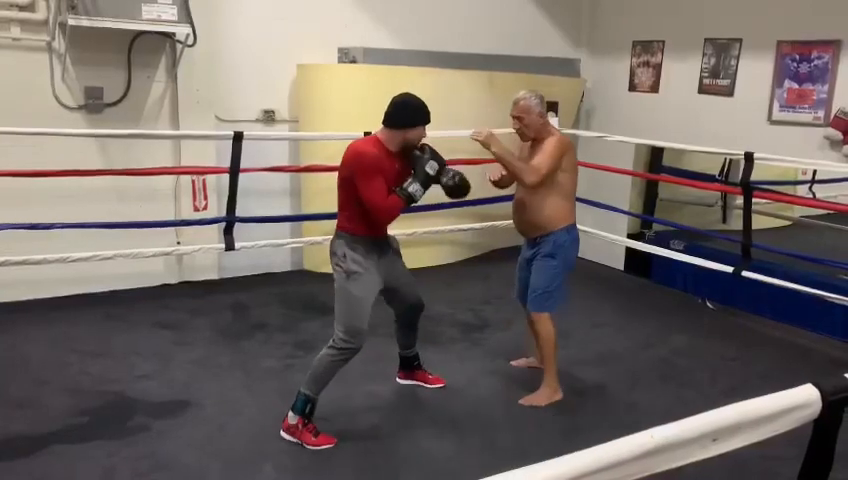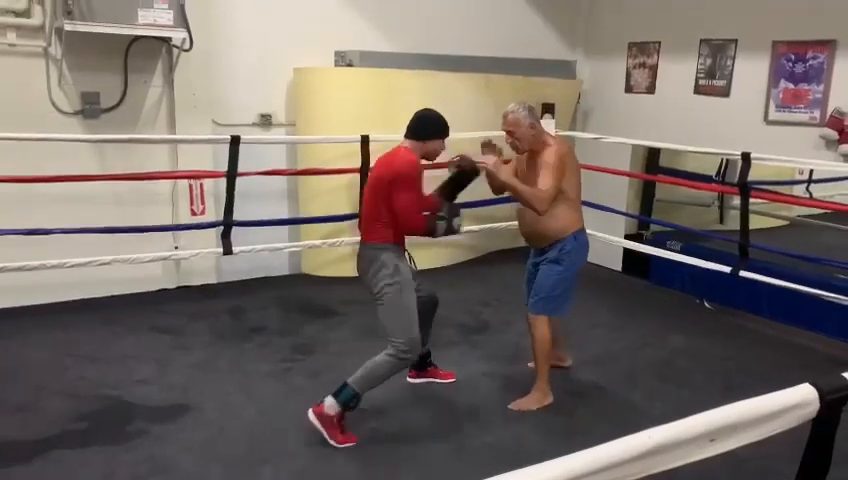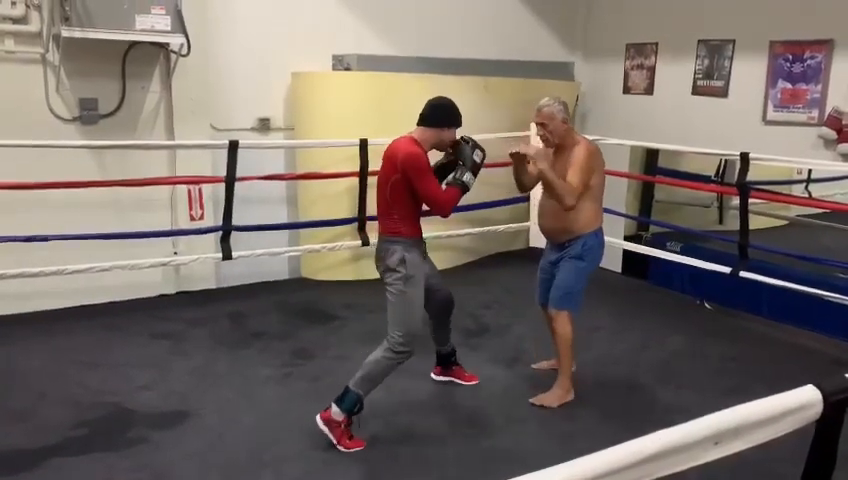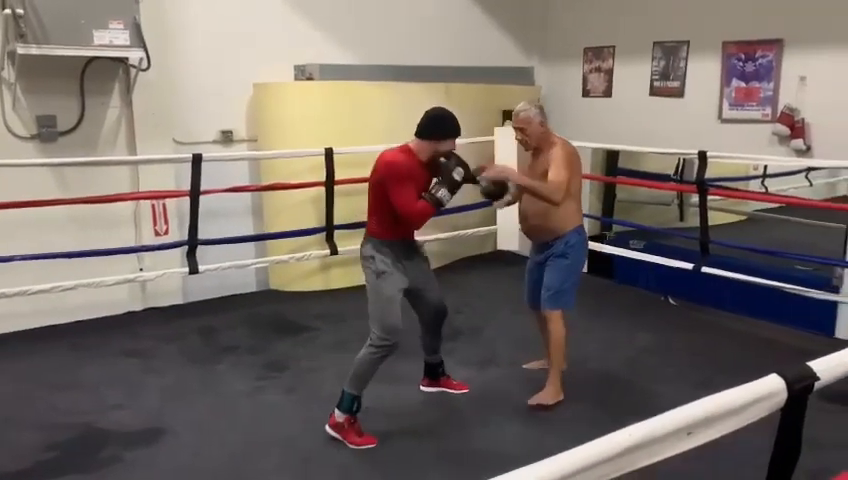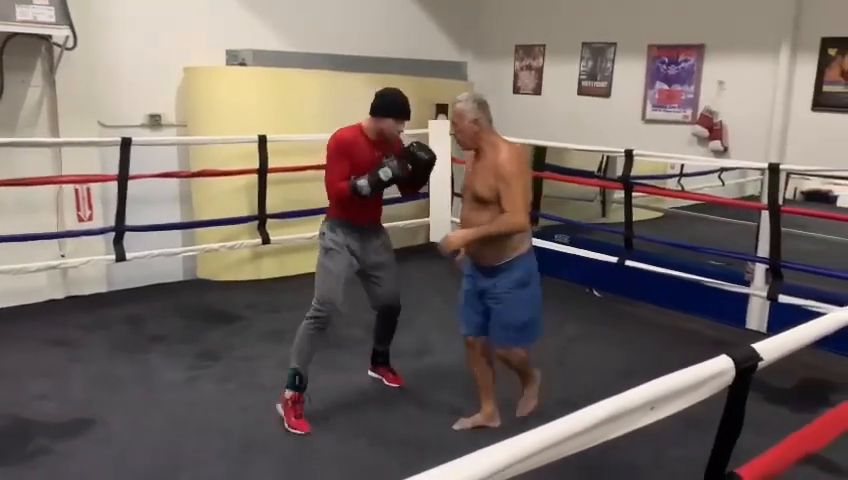
dt=1s
person 1, frame 1
left shoulder: (396, 152)
right shoulder: (364, 154)
left elbow: (398, 185)
right elbow: (385, 211)
left wrist: (439, 174)
right wrist: (419, 177)
left hip: (382, 246)
right hip: (354, 250)
left knee: (411, 304)
right knee: (348, 339)
left ankle: (409, 369)
right ankle: (296, 419)
person 1, frame 2
left shoulder: (392, 159)
right shoulder: (408, 165)
left elbow: (420, 206)
right elbow: (409, 221)
left wrist: (455, 181)
right wrist: (442, 225)
left hip: (384, 253)
right hip: (385, 258)
left knee: (426, 300)
right knee: (401, 349)
left ankle: (421, 367)
right ankle: (330, 410)
person 1, frame 3
left shoulder: (402, 147)
right shoulder: (411, 155)
right elbow: (441, 205)
left wrist: (450, 163)
right wrist: (468, 168)
left hip: (404, 246)
right hip: (401, 251)
left knee: (442, 300)
right knee: (401, 343)
left ankle: (446, 364)
right ankle: (337, 414)
person 1, frame 4
left shoulder: (426, 160)
right shoulder: (394, 162)
right elbow: (413, 216)
left wrist: (466, 175)
right wrist: (446, 186)
left hip: (408, 249)
right hip: (382, 254)
left knee: (435, 310)
right knee: (385, 337)
left ankle: (435, 375)
right ankle: (341, 416)
person 1, frame 5
left shoulder: (395, 144)
right shoulder: (343, 139)
left elbow: (409, 190)
right elbow: (335, 191)
left wrist: (420, 168)
right wrist: (379, 175)
left hip: (374, 234)
right hip: (339, 233)
left knee: (389, 304)
right knee: (324, 309)
left ankle: (379, 363)
right ankle: (291, 395)
person 2, frame 1
left shoulder: (557, 143)
right shoulder: (528, 143)
left elbow: (530, 178)
right elbow: (512, 177)
left wrist: (497, 148)
right wrist: (498, 177)
left hip: (556, 241)
right hip: (534, 240)
left knee: (539, 310)
right knee: (526, 300)
left ankle: (551, 387)
right ankle: (541, 356)
person 2, frame 2
left shoulder: (554, 153)
right shoulder: (523, 153)
left elbow: (540, 204)
right elbow: (499, 189)
left wrist: (506, 174)
right wrist: (493, 163)
left hip: (564, 247)
right hip: (541, 246)
left knee: (537, 314)
right knee: (540, 307)
left ankle: (541, 391)
right ankle: (558, 354)
person 2, frame 3
left shoulder: (583, 151)
right shoulder: (550, 149)
left elbow: (569, 199)
right elbow: (525, 186)
left wrist: (543, 166)
right wrist: (520, 163)
left hip: (582, 244)
right hip: (556, 243)
left knee: (559, 310)
right knee: (547, 305)
left ankle: (563, 387)
right ankle: (563, 359)
person 2, frame 4
left shoulder: (560, 152)
right shoulder: (533, 152)
left elbow: (556, 194)
right elbow: (523, 192)
left wrist: (514, 176)
right wrist: (505, 181)
left hip: (565, 244)
right hip: (541, 244)
left knee: (552, 311)
right knee: (537, 305)
left ankle: (554, 385)
right ankle: (551, 358)
person 2, frame 5
left shoulder: (506, 159)
right shoulder: (478, 157)
left elbow: (517, 220)
left wrist: (466, 235)
right wrist: (465, 245)
left hip: (511, 270)
right hip: (478, 268)
left knee: (504, 346)
right knee: (472, 340)
left ankle: (530, 378)
right ankle: (488, 411)
